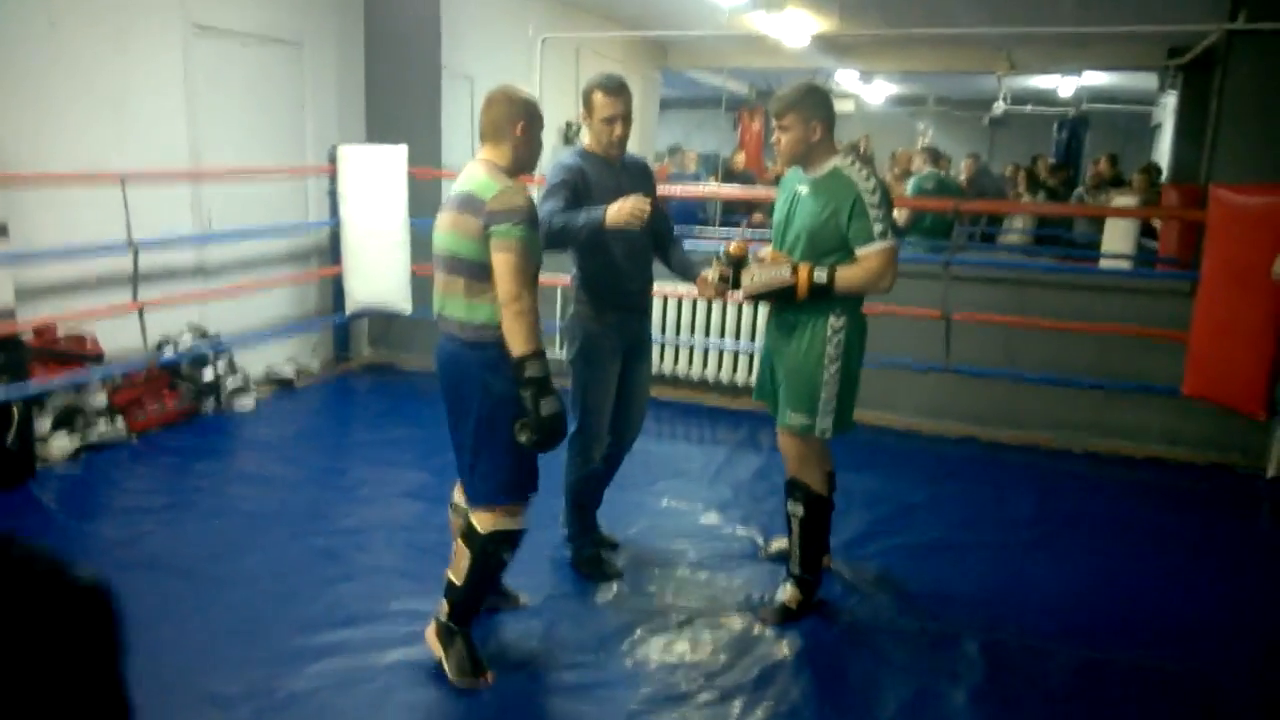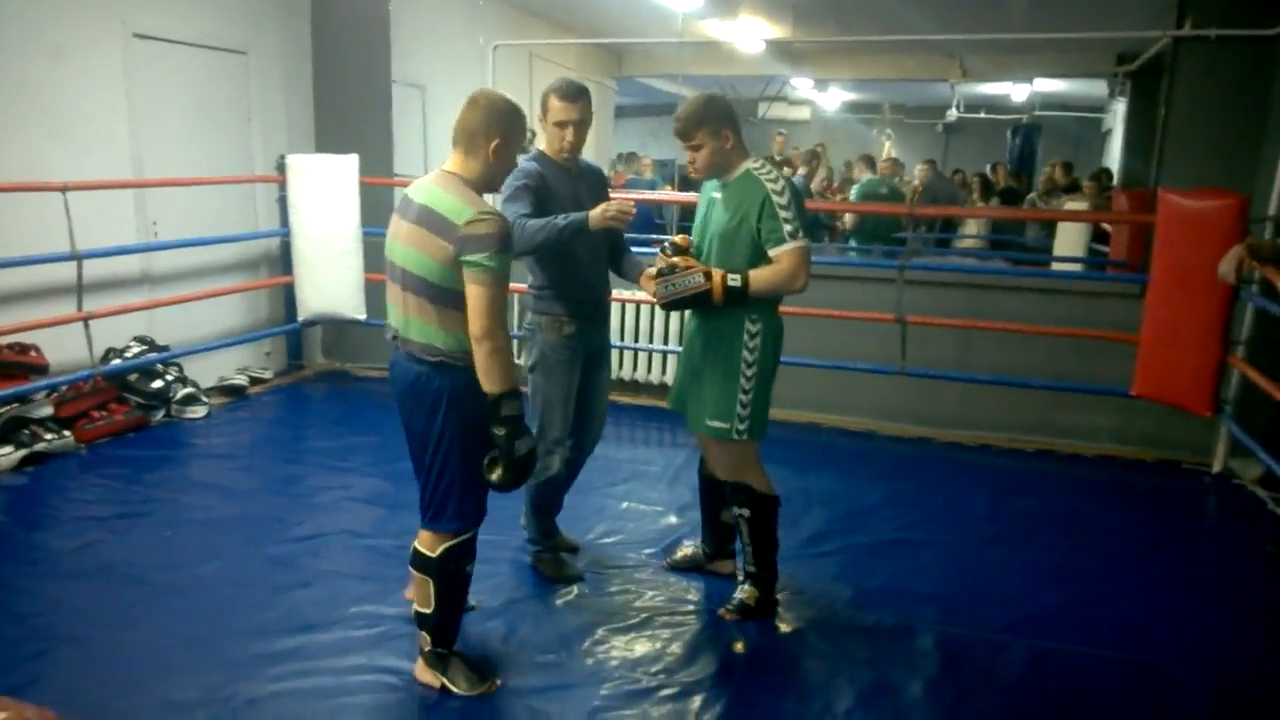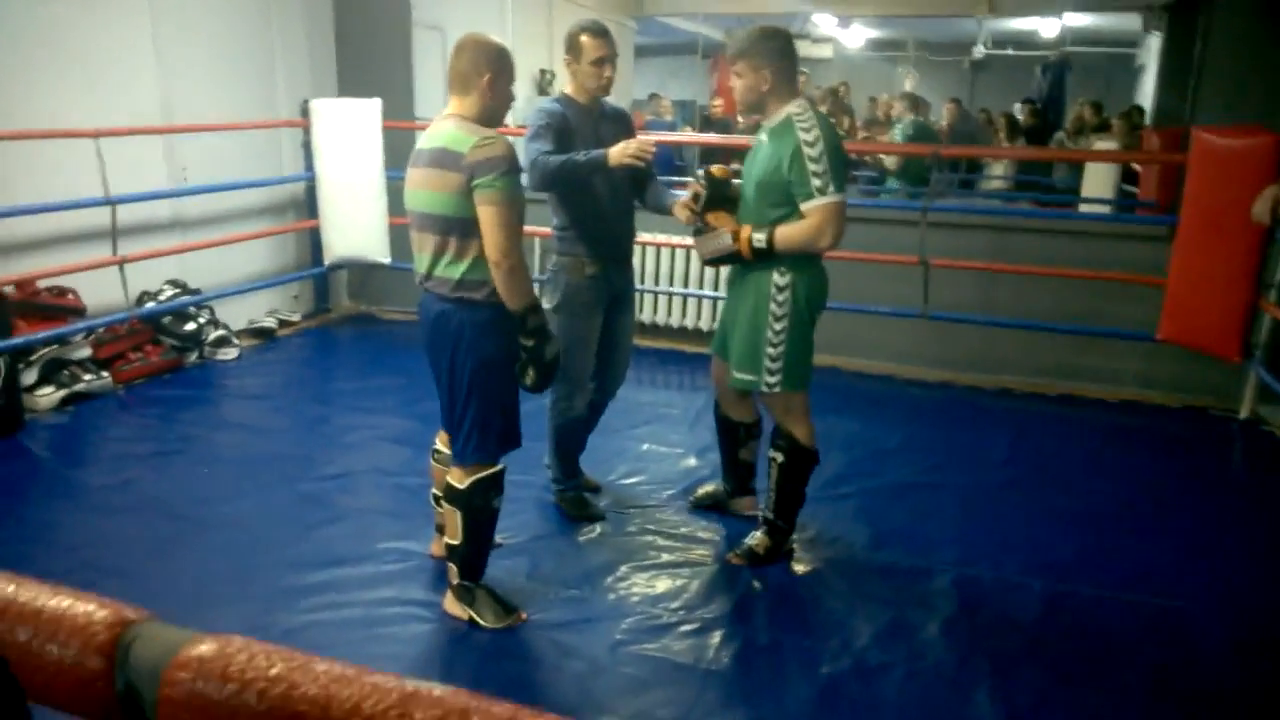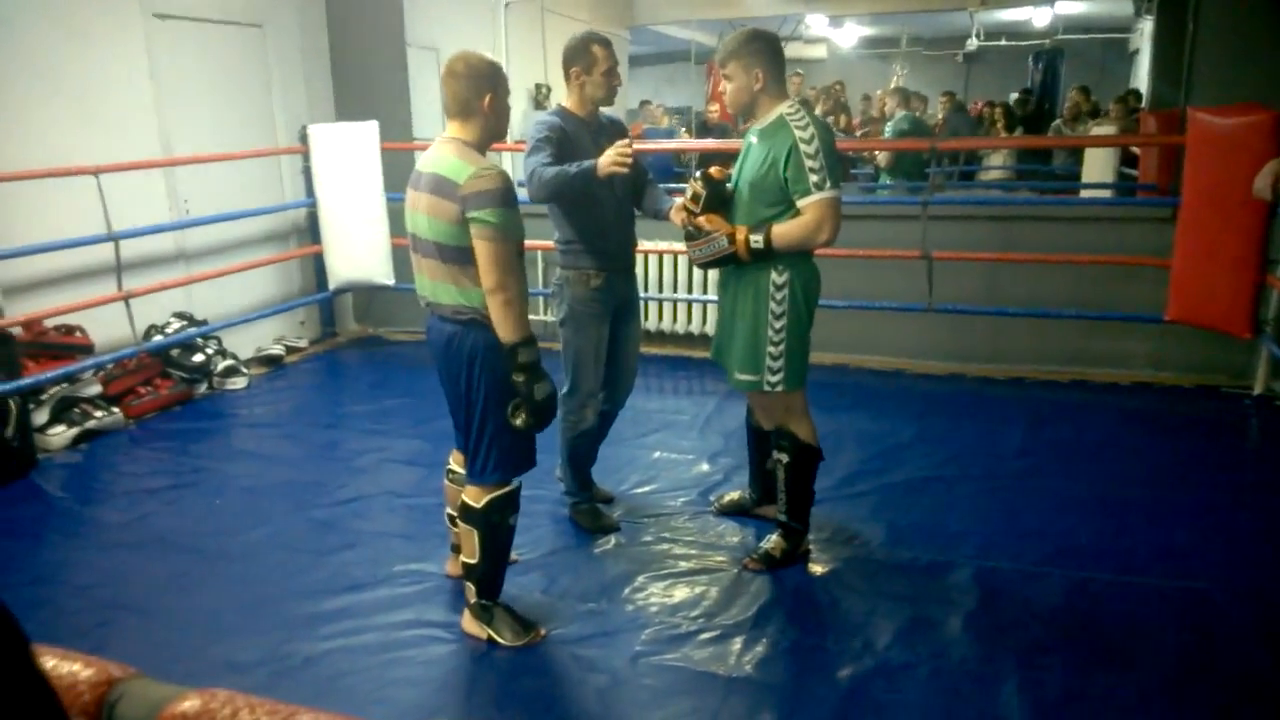
dt=1s
person 1, frame 1
left shoulder: (463, 187)
right shoulder: (509, 199)
right elbow: (515, 301)
right wrist: (539, 383)
left hip: (459, 349)
right hip: (487, 358)
left knee: (476, 479)
right knee: (504, 502)
left ankle: (474, 586)
right ankle: (450, 622)
person 1, frame 2
left shoulder: (416, 192)
right shoulder: (483, 224)
right elbow: (486, 336)
right wrist: (510, 419)
left hip: (407, 363)
right hip: (445, 381)
left knee: (439, 494)
right knee: (452, 517)
left ankle: (428, 588)
right ankle: (435, 656)
person 1, frame 3
left shoulder: (425, 144)
right shoulder: (488, 148)
right elbow: (503, 257)
right wrist: (534, 328)
left hip: (435, 305)
right hip: (476, 316)
left knee: (455, 428)
right knee: (480, 452)
left ankle: (446, 534)
right ankle: (464, 588)
person 1, frame 4
left shoulder: (425, 165)
right shoulder: (483, 177)
right elbow: (500, 289)
right wrist: (527, 366)
left hip: (443, 326)
right hip: (480, 337)
left knee: (468, 447)
right knee: (496, 471)
left ankle: (461, 551)
right ankle: (481, 607)
person 2, frame 1
left shoulder: (857, 186)
right shoulder: (791, 179)
left elbow: (882, 272)
left wrist: (802, 279)
right wrist: (752, 265)
left hip: (826, 331)
right hip: (785, 324)
left knee: (799, 449)
right knee: (800, 443)
left ankle: (805, 581)
right ankle: (807, 539)
person 2, frame 2
left shoulder: (768, 188)
right shoulder: (709, 186)
left elbow: (794, 274)
left wrist: (718, 284)
right wrist: (680, 259)
left hip: (742, 335)
right hip: (703, 329)
left knee: (736, 458)
right knee: (710, 447)
left ankle: (762, 579)
right ankle: (717, 547)
person 2, frame 3
left shoulder: (807, 134)
right shoulder: (774, 128)
left elbow: (825, 231)
left wrist: (745, 240)
right wrist: (723, 202)
left hip: (784, 285)
right hip: (754, 280)
left knee: (786, 405)
right knee: (727, 382)
left ankle: (778, 531)
right ankle: (738, 486)
person 2, frame 4
left shoulder: (801, 133)
right shoulder: (758, 132)
left elbow: (822, 226)
left wrist: (741, 240)
right wrist: (712, 203)
left hip: (777, 285)
right hip: (745, 279)
left knee: (784, 405)
right knee: (758, 395)
left ankle: (795, 532)
right ankle: (763, 493)
person 3, frame 1
left shoulder: (639, 169)
right shoulder: (571, 170)
left elbow: (662, 238)
right elbow: (547, 229)
left wrist: (695, 274)
right wrist: (605, 217)
left hip: (637, 318)
right hip: (596, 320)
left knee: (626, 427)
right knee: (591, 433)
left ankle: (584, 517)
right ankle: (581, 539)
person 3, frame 2
left shoulder: (594, 176)
right shoulder: (527, 175)
left elbow: (612, 246)
right elbow: (518, 235)
left wrist: (640, 272)
right wrist: (587, 220)
left hip: (595, 324)
right hip: (554, 326)
left knee: (588, 433)
right knee: (551, 439)
left ankle: (542, 517)
right ankle: (541, 542)
person 3, frame 3
left shoulder: (619, 118)
right shoulder: (551, 116)
left elbow: (642, 182)
right elbow: (539, 172)
left wrist: (673, 203)
right wrist: (605, 157)
left hip: (619, 266)
right hip: (577, 269)
left knee: (611, 375)
right knee: (574, 381)
left ankle: (566, 460)
right ankle: (565, 483)
person 3, frame 4
left shoulder: (614, 127)
right shoulder: (550, 129)
left elbow: (641, 185)
right elbow: (538, 183)
left wrist: (669, 208)
right wrist: (596, 168)
left hip: (622, 275)
right hip: (582, 280)
left knee: (619, 385)
right knee: (583, 392)
left ankle: (576, 470)
right ankle: (579, 495)
